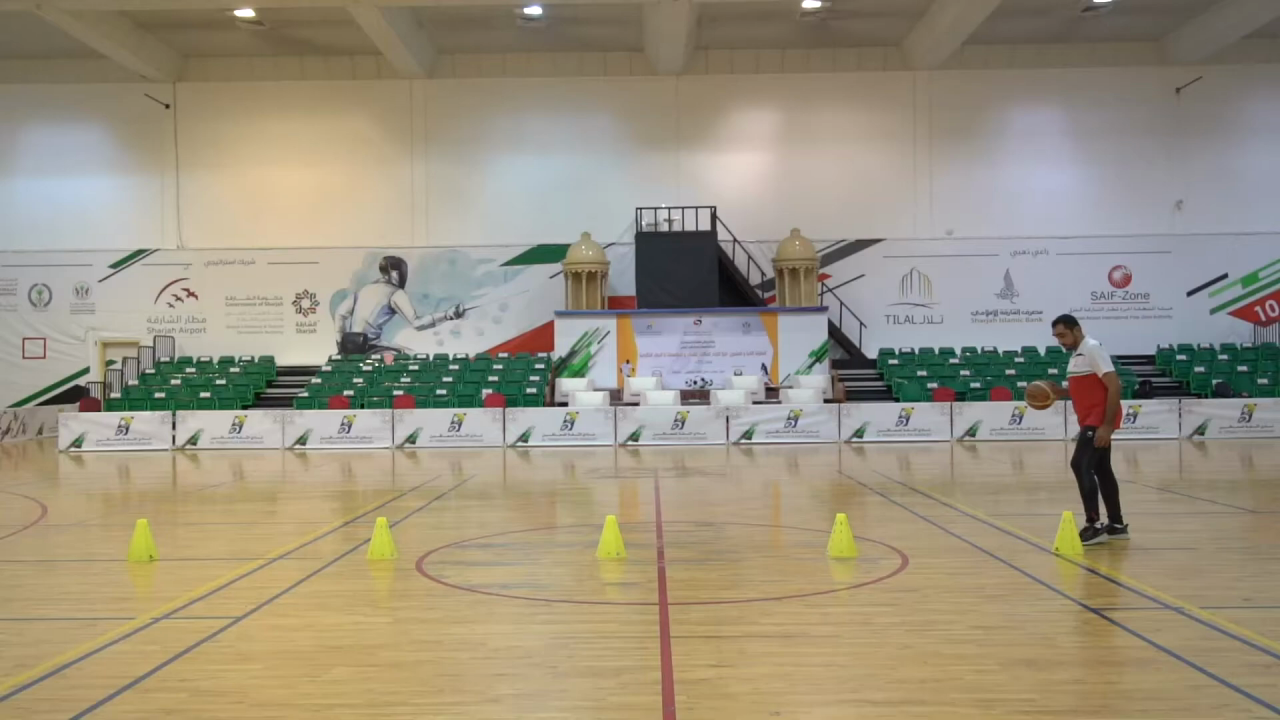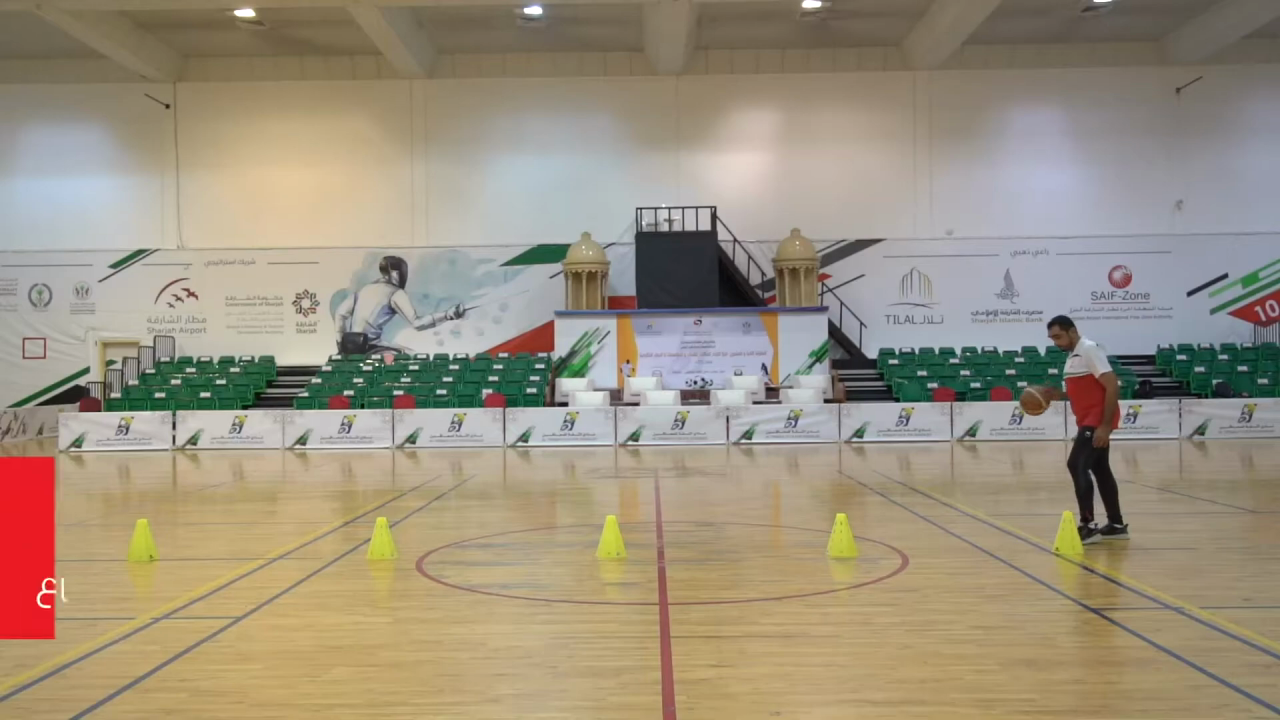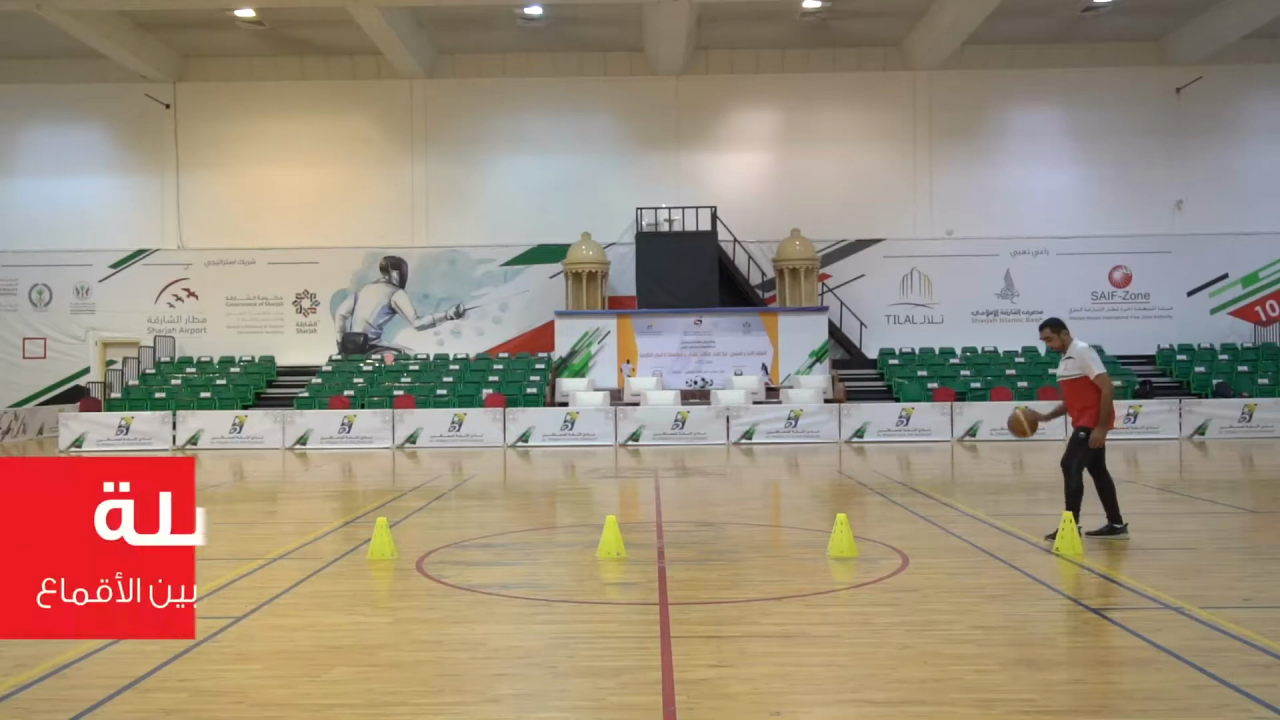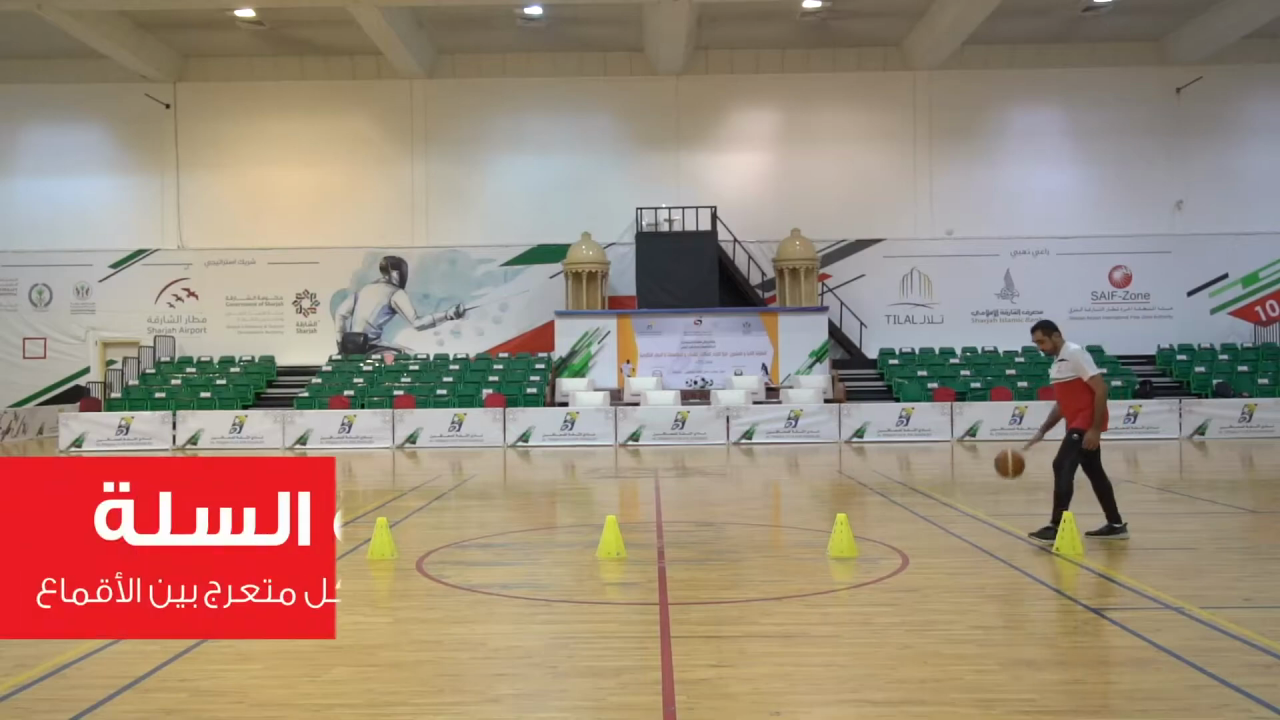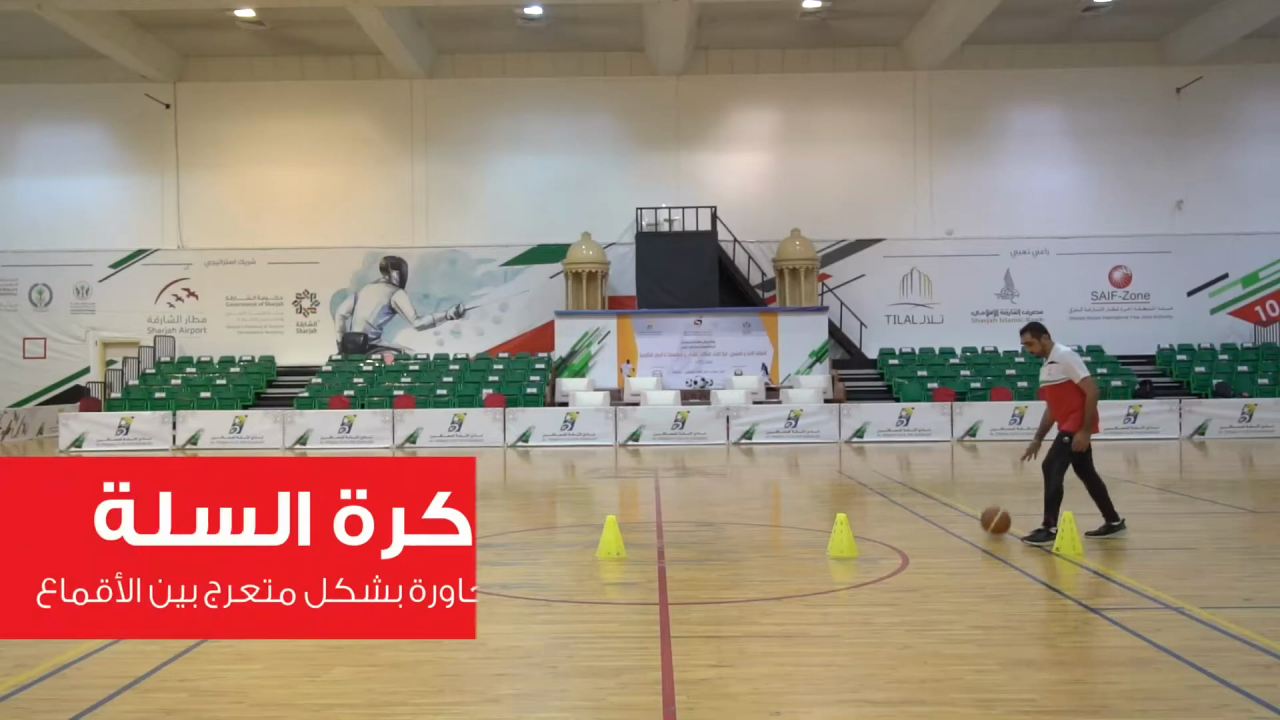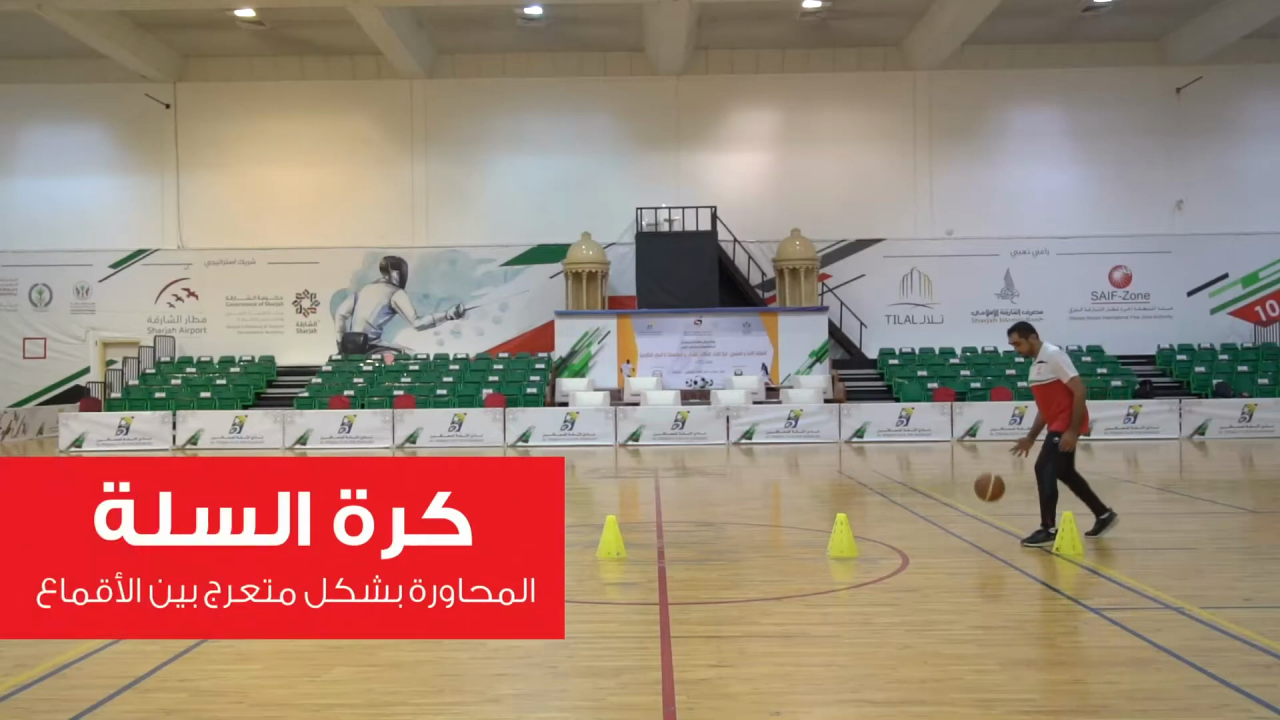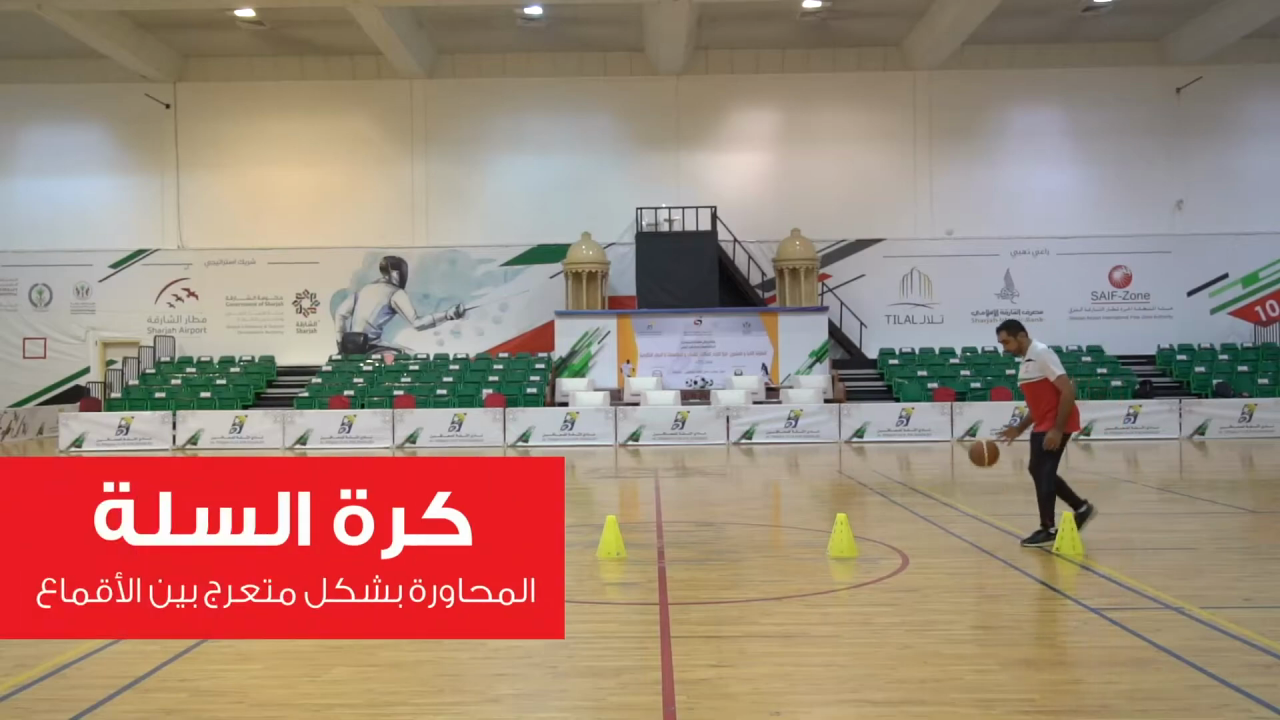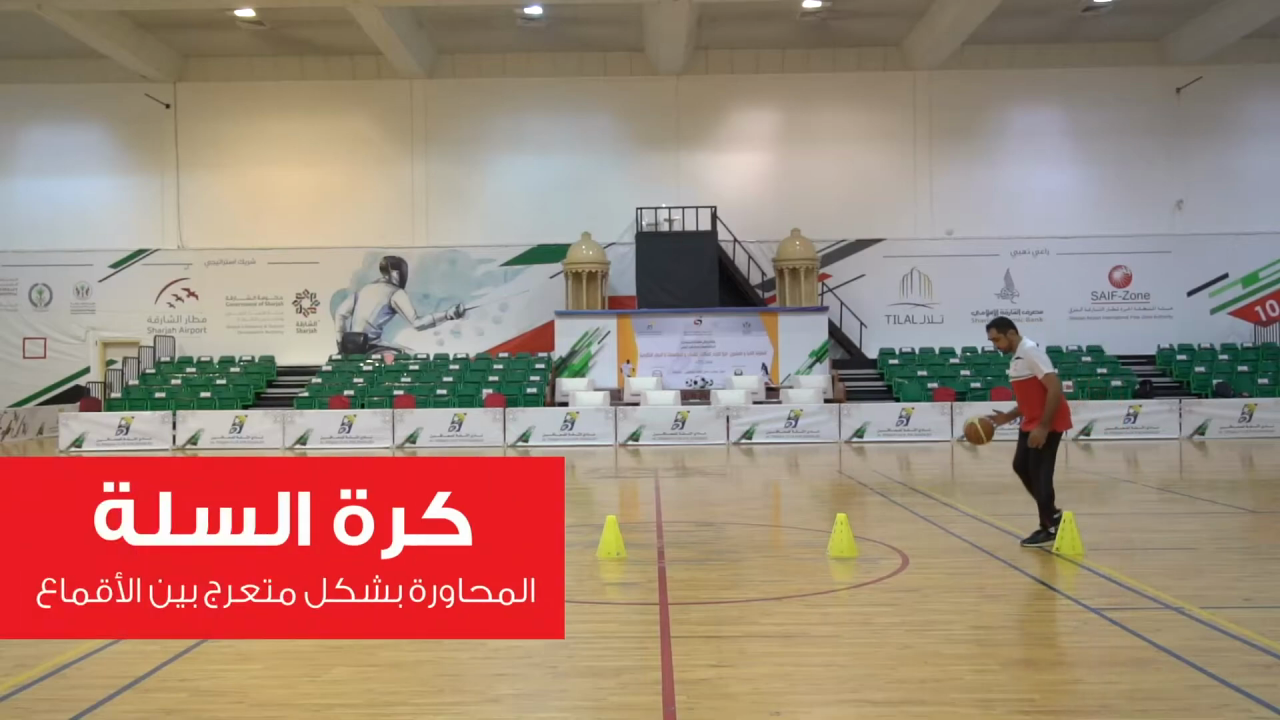
dt=0.1s
person 1, frame 1
left shoulder: (1093, 349)
right shoulder: (1076, 355)
left elbow: (1114, 387)
left wrist: (1107, 425)
right wrist: (1060, 391)
left hip: (1099, 422)
right hip: (1090, 422)
left knee: (1080, 466)
right knee: (1102, 470)
left ankle: (1094, 526)
right ankle: (1117, 524)
person 1, frame 2
left shoulder: (1089, 350)
right shoulder: (1073, 356)
left elbow: (1112, 387)
left wrist: (1105, 425)
right wrist: (1057, 395)
left hip: (1097, 422)
right hip: (1088, 422)
left knee: (1077, 465)
right knee: (1100, 470)
left ankle: (1088, 525)
right ankle: (1117, 525)
person 1, frame 3
left shoulder: (1083, 352)
right shoulder: (1066, 359)
left elbow: (1107, 388)
left wrist: (1101, 427)
right wrist: (1047, 416)
left hip: (1092, 423)
right hip: (1084, 423)
left knee: (1070, 465)
right knee: (1097, 470)
right ankle: (1116, 525)
person 1, frame 4
left shoulder: (1076, 354)
right shoulder: (1058, 362)
left elbow: (1101, 390)
right elbow: (1063, 403)
left wrist: (1095, 429)
right wrist: (1042, 431)
left hip: (1087, 425)
right hip: (1078, 424)
left knee: (1062, 466)
right knee: (1094, 471)
left ankle: (1057, 527)
right ankle: (1116, 524)
person 1, frame 5
left shoulder: (1066, 356)
right shoulder: (1046, 365)
left elbow: (1092, 392)
right elbow: (1053, 406)
left wrist: (1085, 431)
right wrist: (1037, 440)
left hip: (1077, 426)
right hip: (1068, 425)
left knee: (1051, 468)
right knee: (1085, 472)
left ankle: (1049, 529)
right ankle: (1113, 522)
person 1, frame 6
left shoulder: (1054, 355)
right shoulder: (1035, 364)
left elbow: (1080, 391)
left wrist: (1072, 431)
right wrist: (1030, 437)
left hip: (1066, 426)
right hip: (1057, 425)
left knee: (1044, 470)
right knee: (1065, 473)
left ankle: (1048, 530)
right ankle: (1104, 514)
person 1, frame 7
left shoulder: (1042, 354)
right shoulder: (1026, 362)
left elbow: (1068, 390)
left wrist: (1057, 429)
right wrist: (1020, 429)
left hip: (1056, 425)
right hip: (1043, 425)
left knee: (1043, 473)
right knee: (1039, 470)
left ankle: (1048, 530)
right ankle: (1080, 507)
person 1, frame 8
left shoulder: (1030, 351)
right shoulder: (1017, 357)
left elbow: (1055, 388)
left wrist: (1043, 427)
right wrist: (1009, 416)
left hip: (1048, 423)
right hip: (1032, 422)
left knee: (1040, 473)
right knee: (1021, 467)
left ankle: (1048, 529)
right ankle: (1052, 515)
